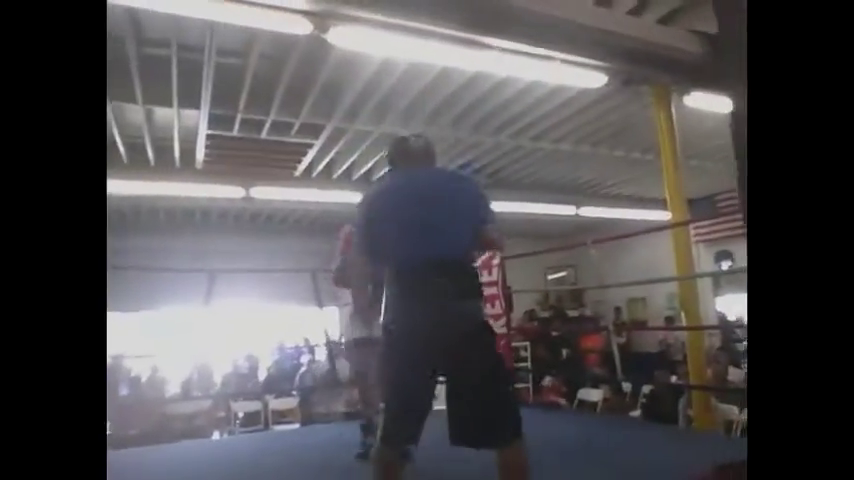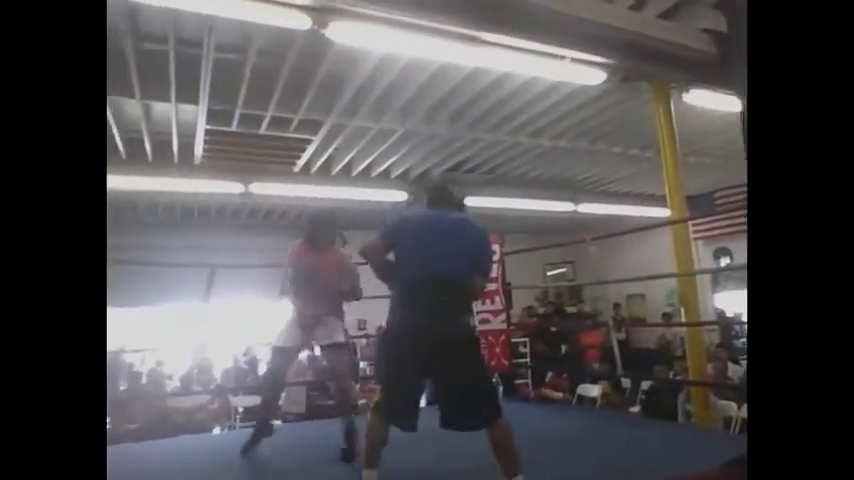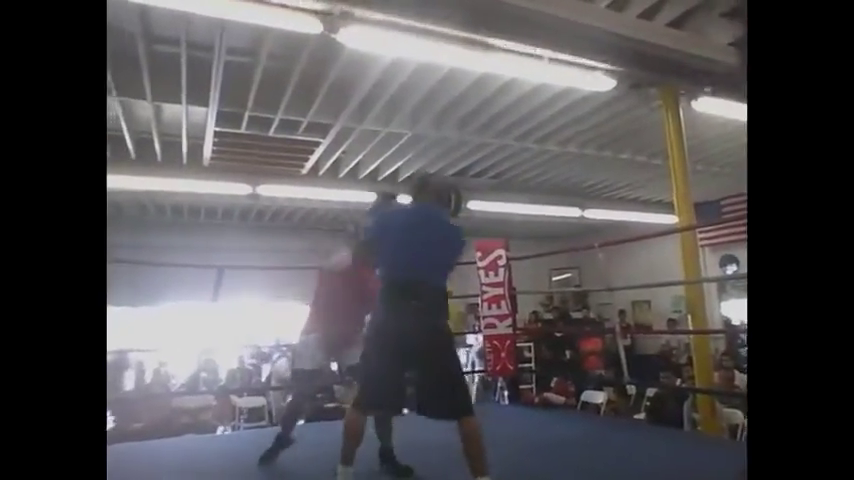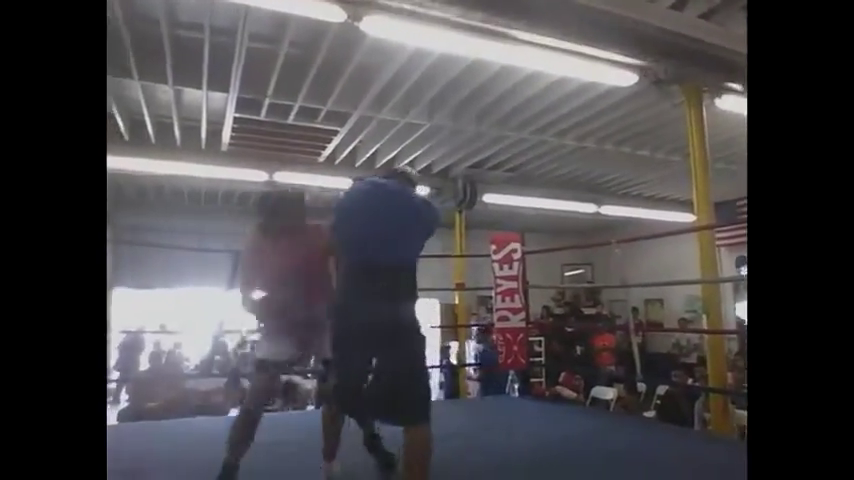
dt=1s
person 1, frame 1
left shoulder: (378, 198)
right shoulder: (463, 184)
left elbow: (362, 266)
right elbow: (489, 241)
left hip: (406, 316)
right hip: (462, 311)
left knee: (395, 426)
right knee: (504, 429)
person 1, frame 2
left shoulder: (408, 222)
right shoulder: (476, 232)
left elbow: (369, 250)
right elbow: (478, 290)
left wrist: (392, 274)
left hip: (407, 322)
right hip: (454, 324)
left knee: (385, 409)
right knee: (489, 413)
person 1, frame 3
left shoulder: (393, 217)
right shoulder: (455, 233)
left elbow: (369, 256)
left hip: (389, 321)
right hip: (432, 323)
left knee: (362, 403)
right knee: (462, 411)
person 1, frame 4
left shoulder: (357, 193)
right shoulder: (426, 210)
left elbow: (337, 242)
left hip: (352, 305)
right hip: (397, 309)
left knee: (342, 395)
right knee: (414, 414)
person 2, frame 1
right shoulder: (350, 233)
right elbow: (339, 277)
left hip: (383, 303)
left knee: (380, 370)
right knee: (361, 369)
right ankle: (369, 432)
person 2, frame 2
left shoulder: (340, 257)
right shoulder: (298, 252)
left elbow: (355, 291)
right elbow: (289, 285)
left wrist: (345, 289)
right wrist: (297, 278)
left hip: (328, 319)
right hip: (301, 318)
left knee: (341, 372)
right knee: (274, 373)
left ankle: (349, 432)
right ankle: (262, 427)
person 2, frame 3
left shoulder: (370, 274)
right shoulder: (341, 264)
left hip: (351, 337)
right hip: (319, 334)
right knee: (302, 396)
left ankle: (387, 455)
right ankle: (282, 438)
person 2, frame 4
left shoulder: (318, 236)
right shoulder: (260, 244)
right elbow: (246, 292)
right wrist: (260, 309)
left hip: (321, 322)
right hip: (281, 326)
right knee: (255, 399)
